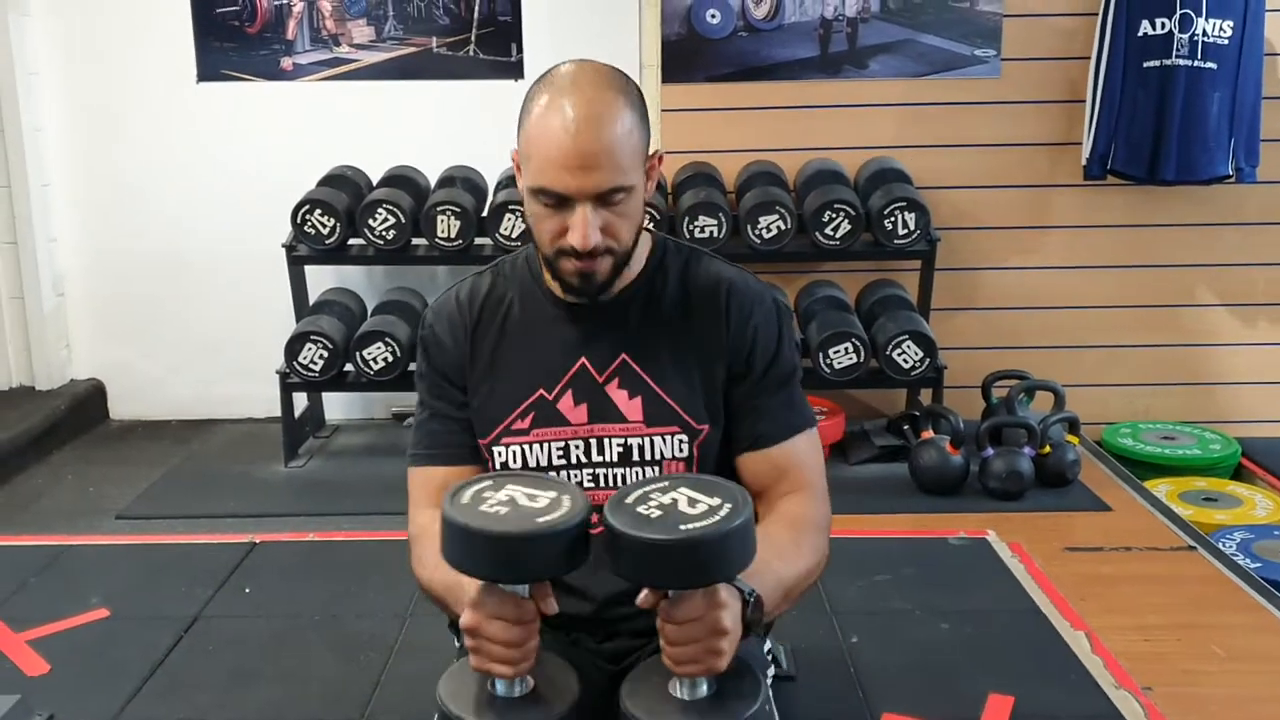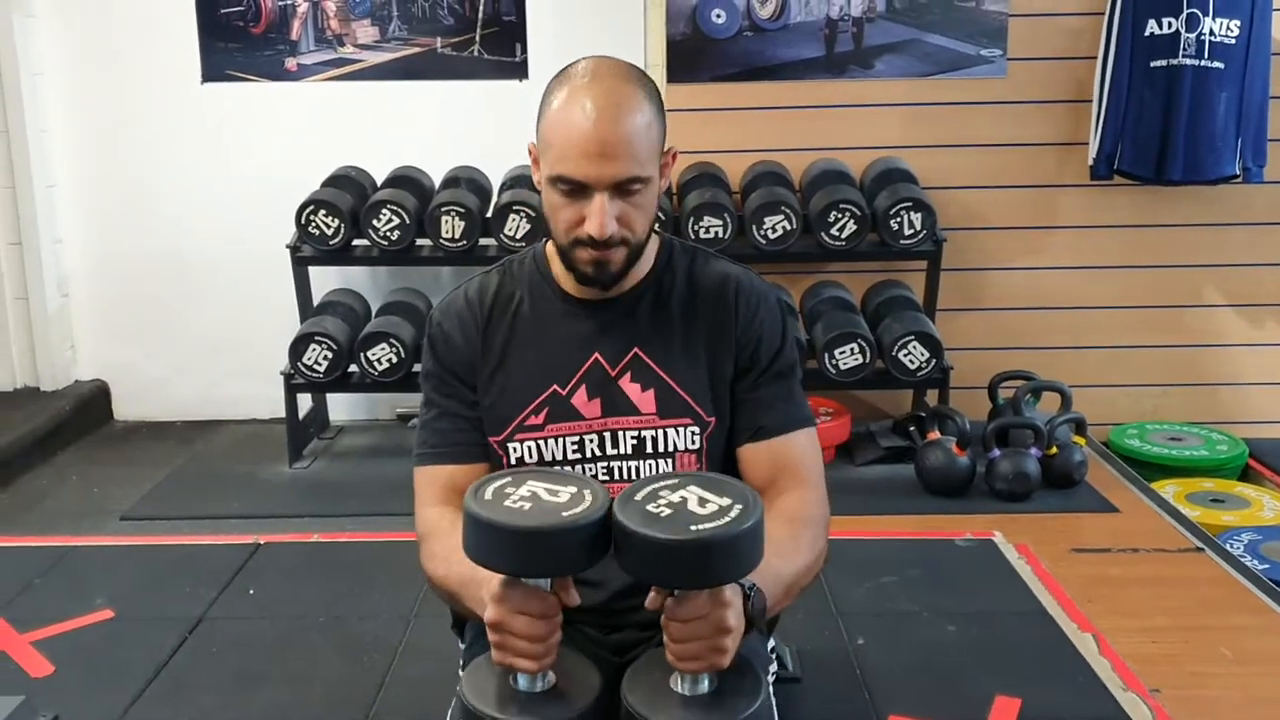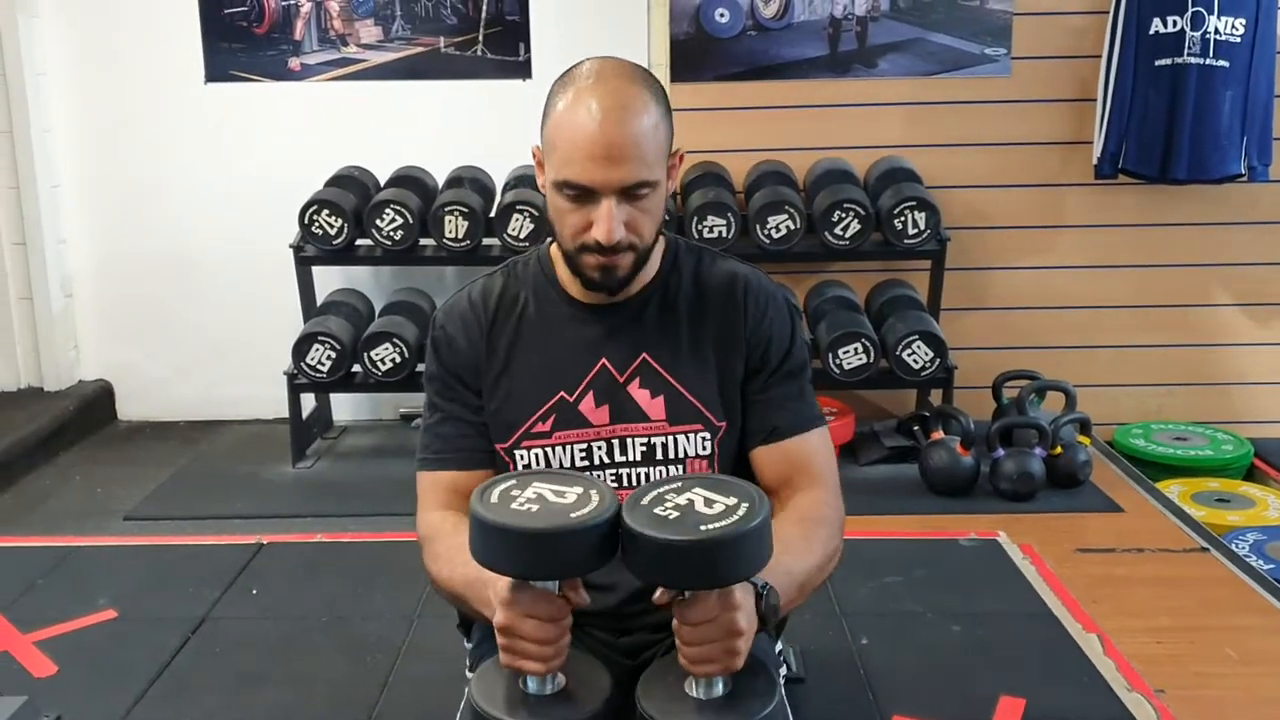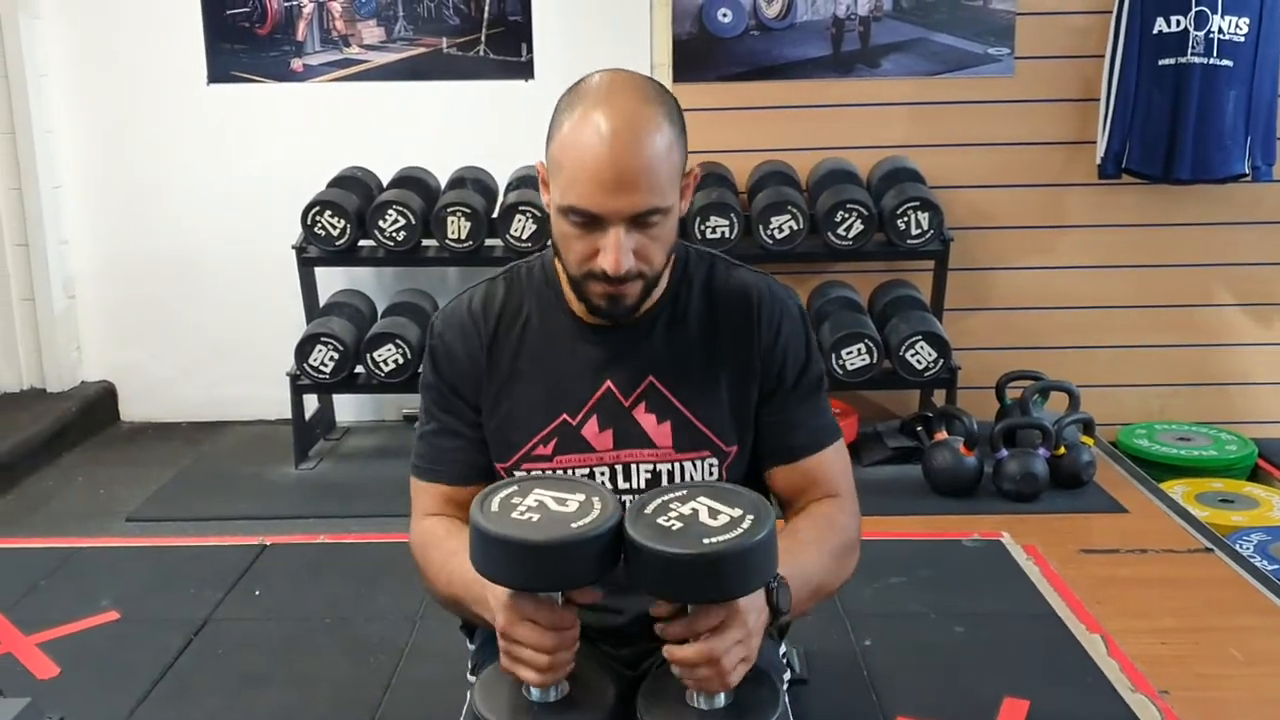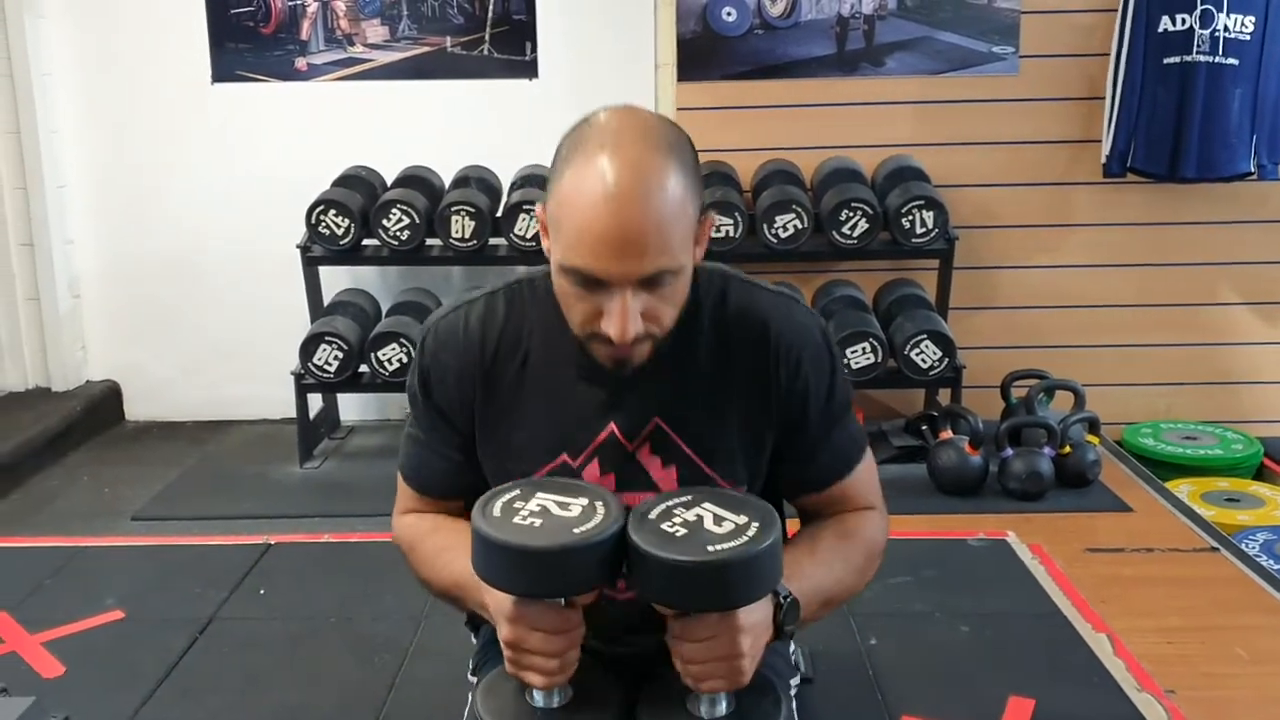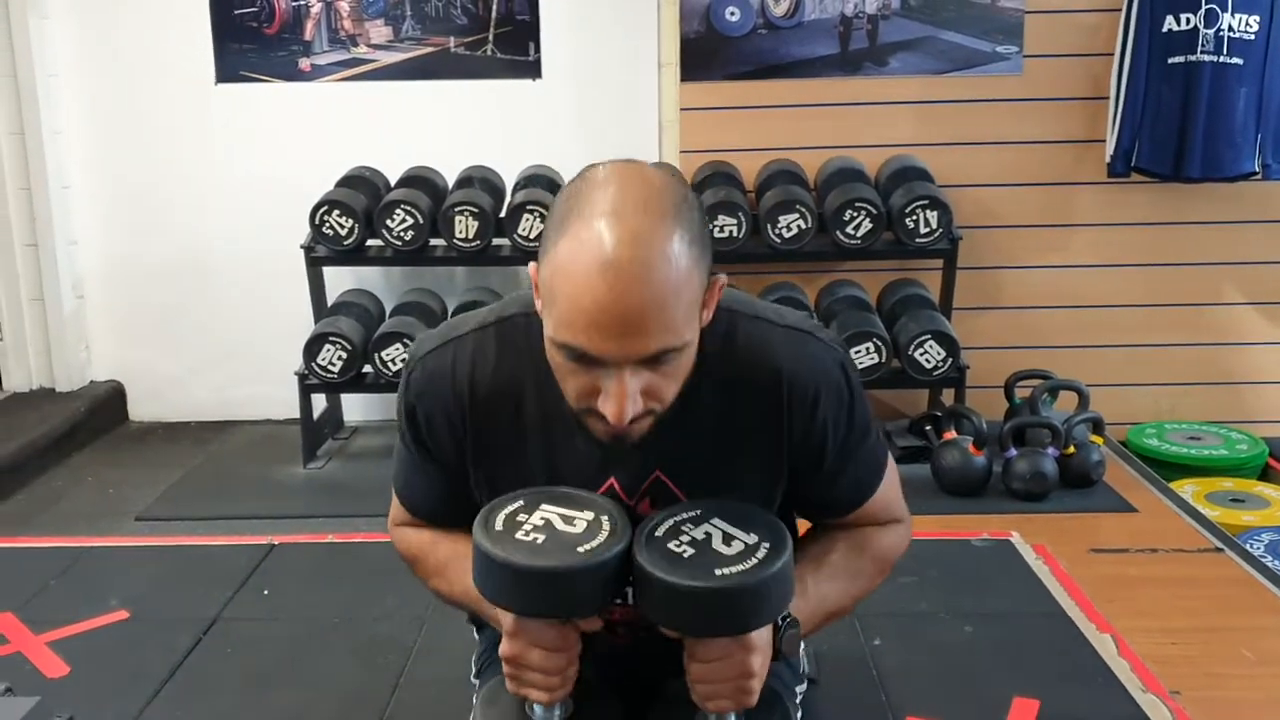
dt=0.2s
person 1, frame 1
left shoulder: (737, 311)
right shoulder: (461, 322)
left elbow: (798, 503)
right elbow: (435, 512)
left wrist: (740, 597)
right wrist: (474, 592)
left hip: (689, 636)
right hip: (526, 639)
person 1, frame 2
left shoulder: (741, 309)
right shoulder: (470, 321)
left elbow: (797, 499)
right elbow: (443, 511)
left wrist: (742, 593)
right wrist: (490, 589)
left hip: (695, 632)
right hip: (531, 635)
person 1, frame 3
left shoulder: (748, 308)
right shoulder: (473, 323)
left elbow: (812, 499)
right elbow: (444, 514)
left wrist: (754, 592)
right wrist: (498, 592)
left hip: (704, 632)
right hip: (539, 637)
person 1, frame 4
left shoulder: (759, 318)
right shoulder: (471, 332)
left elbow: (830, 508)
right elbow: (438, 521)
left wrist: (764, 595)
right wrist: (497, 596)
left hip: (711, 641)
right hip: (539, 643)
person 1, frame 5
left shoulder: (781, 340)
right shoulder: (464, 346)
left elbow: (857, 516)
right elbow: (420, 516)
left wrist: (770, 602)
right wrist: (500, 594)
left hip: (719, 645)
right hip: (538, 649)
person 1, frame 6
left shoulder: (798, 371)
right shoulder: (451, 375)
left elbow: (878, 523)
right elbow: (418, 525)
left wrist: (772, 618)
right wrist: (507, 602)
left hip: (725, 657)
right hip: (542, 658)
